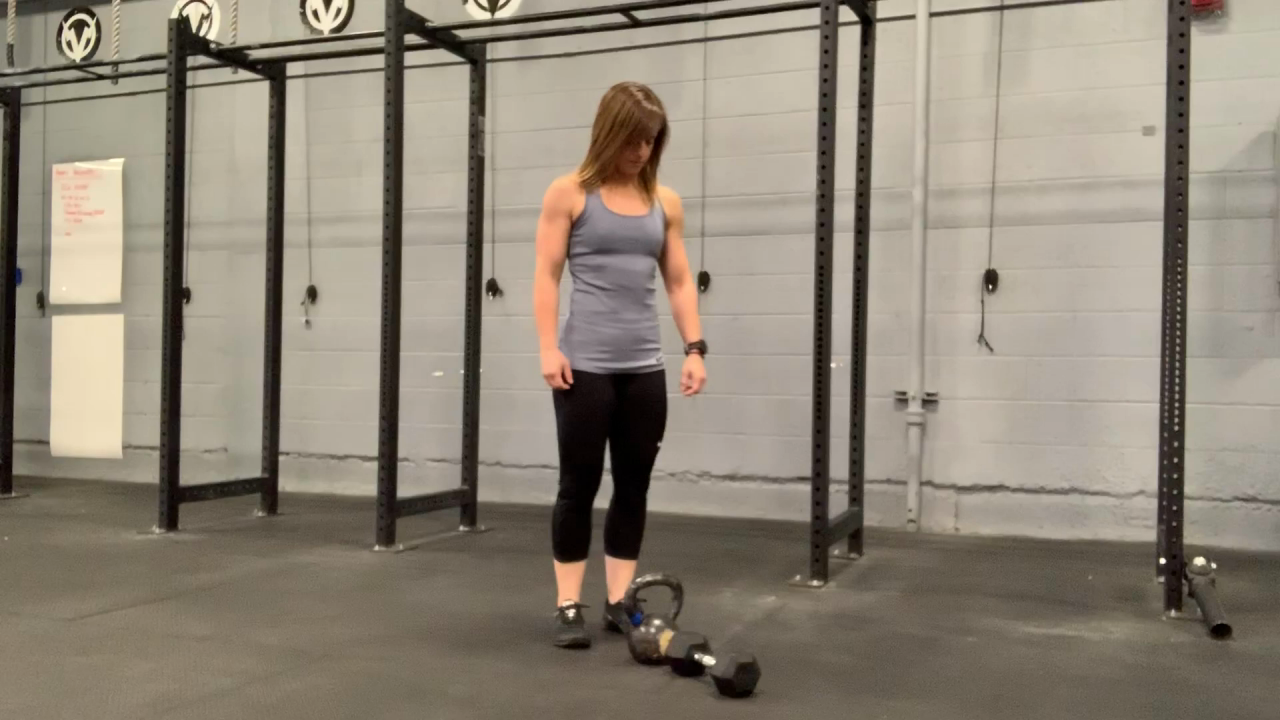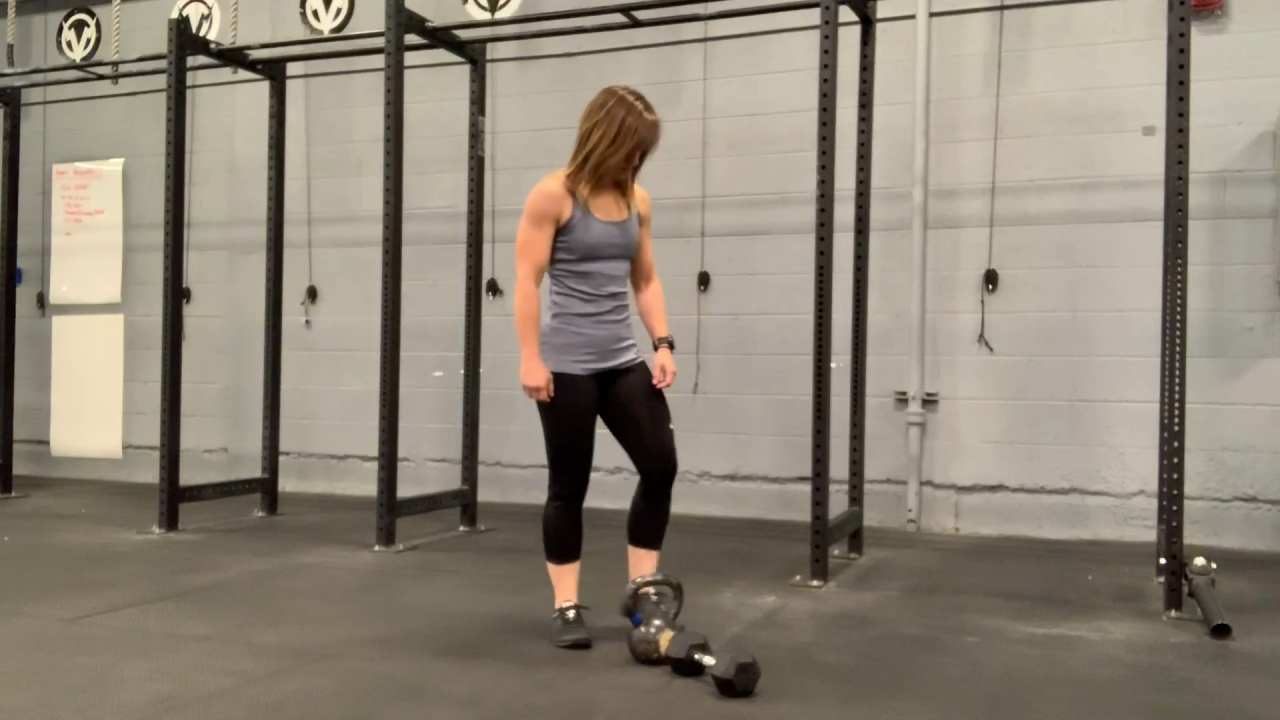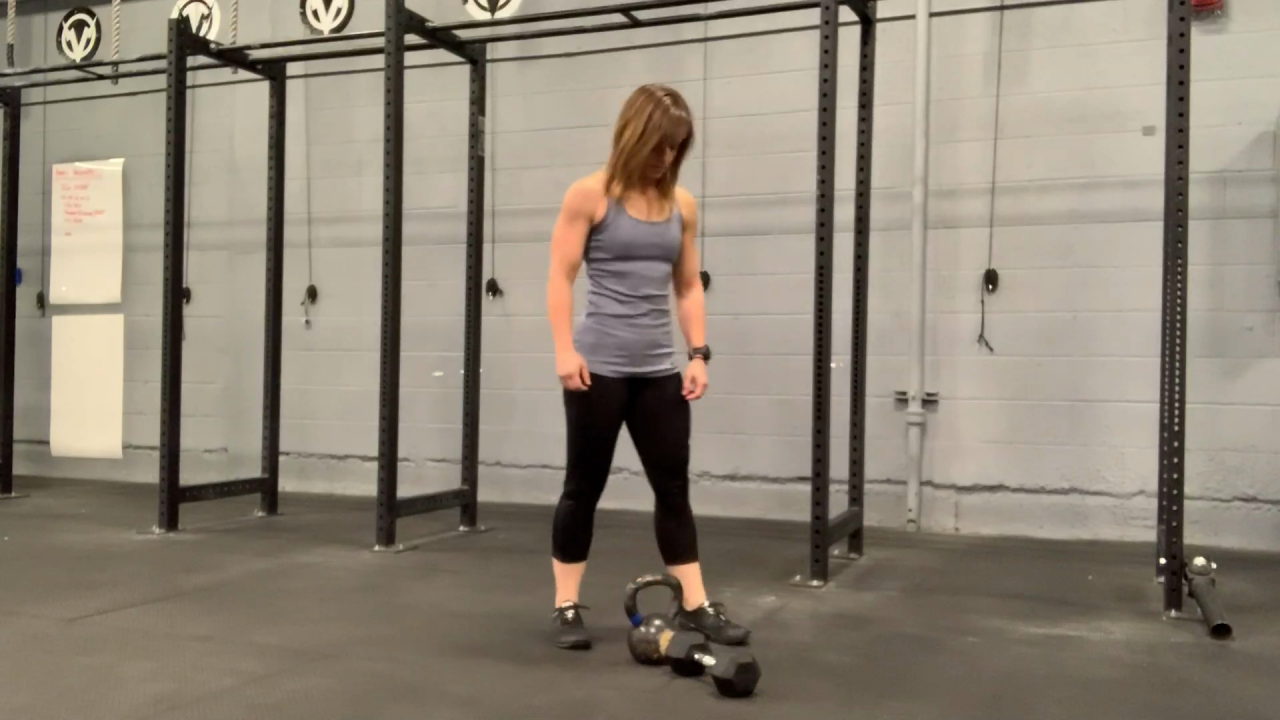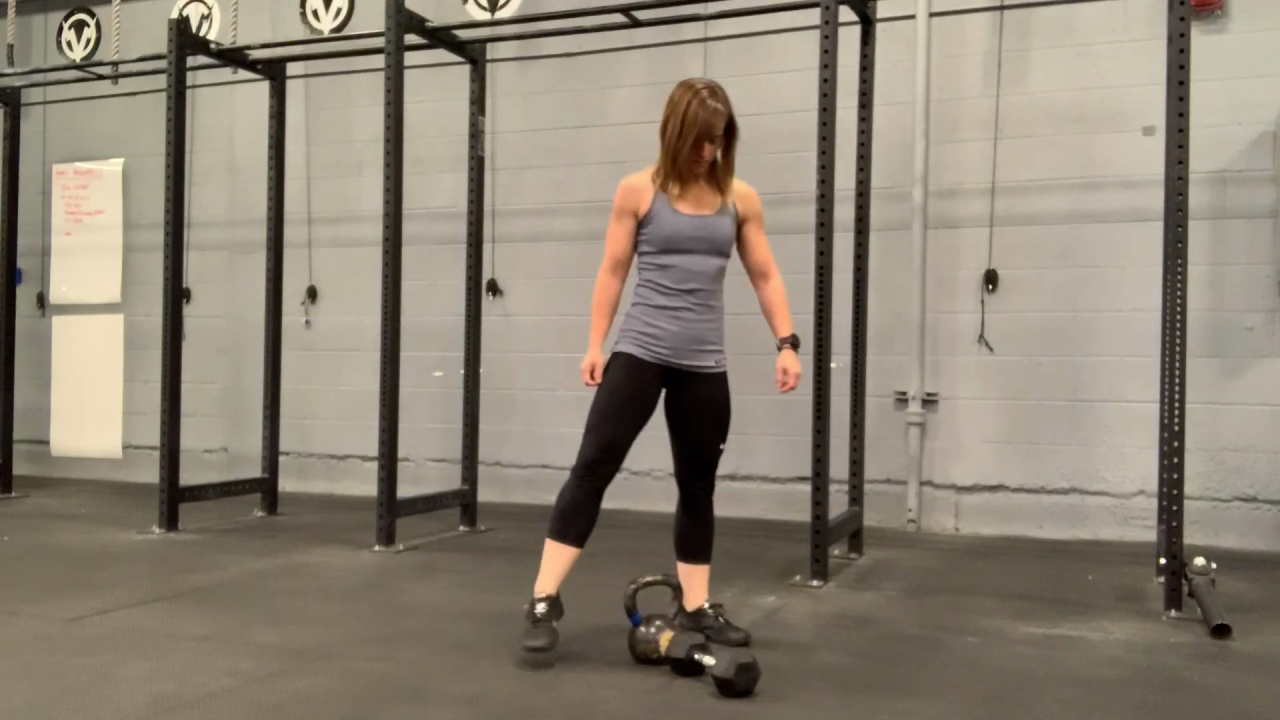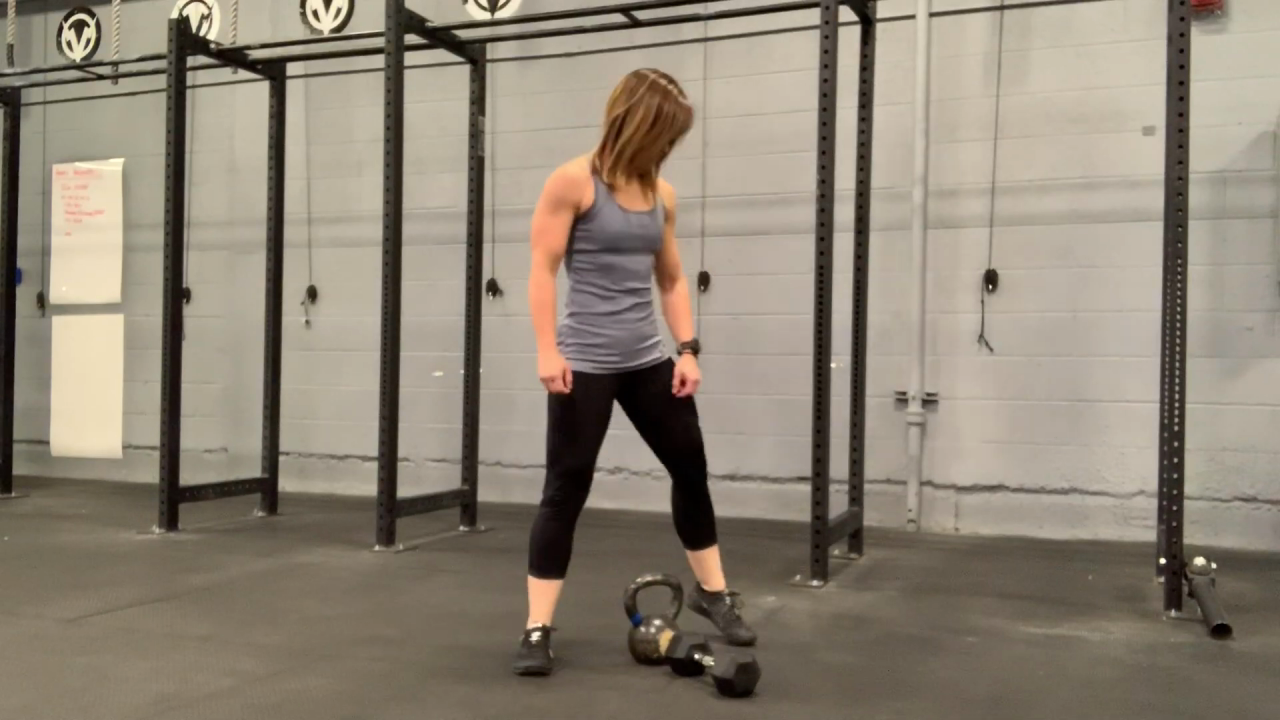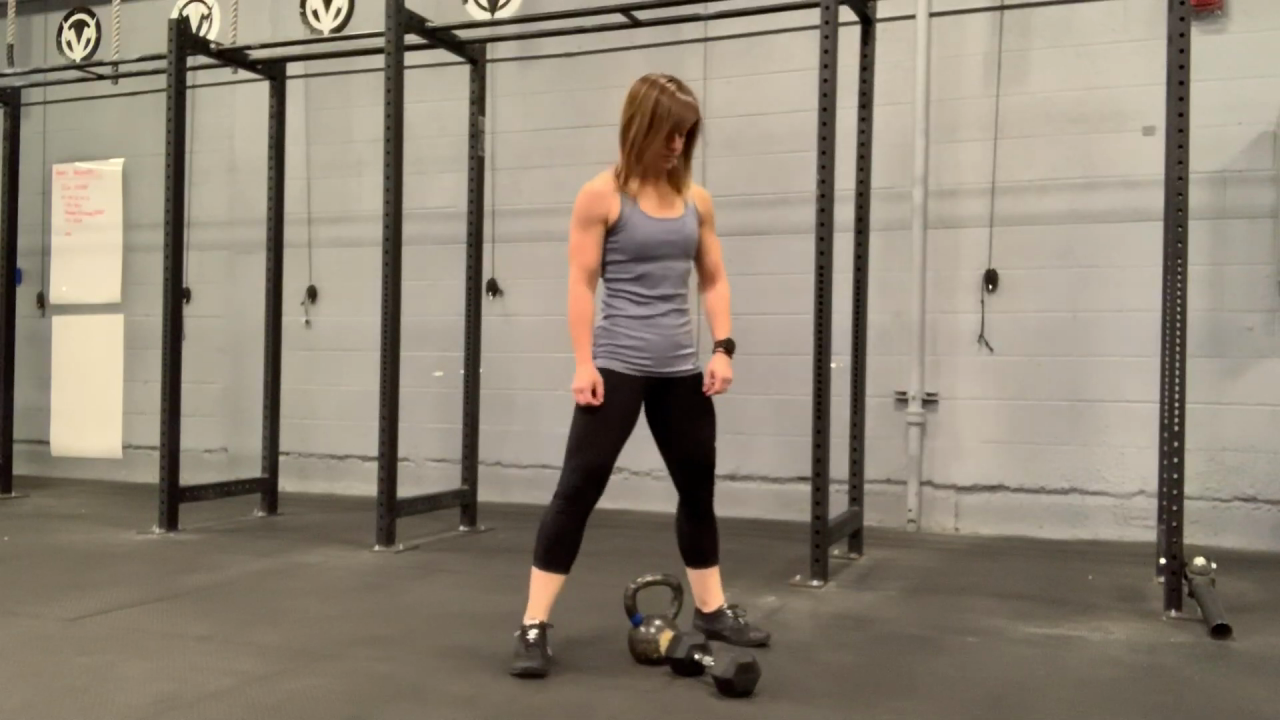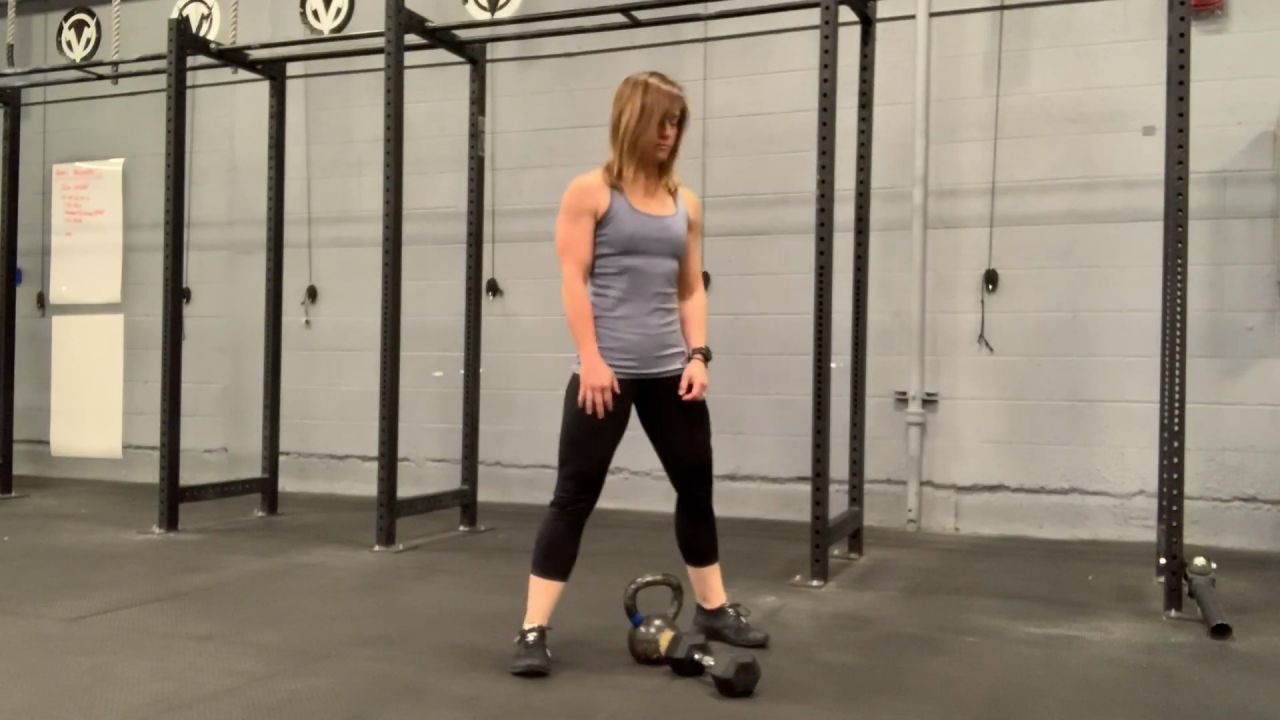
dt=0.5s
person 1, frame 1
left shoulder: (665, 202)
right shoulder: (569, 192)
left elbow: (679, 282)
right elbow: (546, 275)
left wrist: (693, 348)
right wrist: (549, 347)
left hip: (646, 364)
right hip: (585, 362)
left knee: (634, 486)
right knee: (580, 483)
left ankle: (620, 601)
right ankle: (568, 606)
person 1, frame 2
left shoulder: (636, 200)
right shoulder: (552, 196)
right elbow: (527, 280)
left wrist: (663, 343)
right wrist: (531, 358)
left hip: (623, 361)
right hip: (568, 365)
left knee: (661, 465)
right knee: (569, 486)
right ankle: (566, 606)
person 1, frame 3
left shoulder: (681, 204)
right shoulder: (590, 195)
left elbow: (688, 286)
right elbow: (562, 276)
left wrist: (698, 354)
right wrist: (564, 348)
left hip: (659, 369)
right hip: (600, 366)
left knee: (673, 485)
right knee: (584, 485)
left ankle: (695, 605)
right ankle: (566, 605)
person 1, frame 4
left shoulder: (741, 198)
right shoulder: (638, 191)
left elbow: (765, 276)
right elbow: (612, 271)
left wrist: (786, 343)
right wrist: (594, 345)
left hip: (705, 363)
right hip: (640, 350)
left knee: (698, 485)
right knee: (594, 464)
left ankle: (696, 606)
right ankle: (544, 599)
person 1, frame 5
left shoulder: (661, 195)
right shoulder: (573, 182)
right elbow: (543, 270)
left wrist: (688, 348)
right wrist: (547, 350)
left hip: (648, 359)
right hip: (585, 362)
left knee: (691, 467)
right knee: (566, 491)
left ankle: (712, 590)
right ankle: (537, 629)
person 1, frame 6
left shoulder: (695, 198)
right shoulder: (601, 195)
left elbow: (714, 280)
right elbow: (581, 283)
left wrist: (722, 347)
right wrist: (583, 363)
left hip: (681, 368)
right hip: (618, 365)
left knee: (699, 488)
right knee: (579, 486)
left ankle: (712, 610)
right ankle: (534, 626)
person 1, frame 7
left shoulder: (685, 202)
right shoulder: (591, 191)
left elbow: (691, 288)
right elbow: (573, 280)
left wrist: (698, 356)
right wrist: (590, 359)
left hip: (669, 371)
right hip: (608, 368)
left knee: (697, 487)
right knee: (574, 495)
left ankle: (714, 608)
right ankle: (533, 630)
